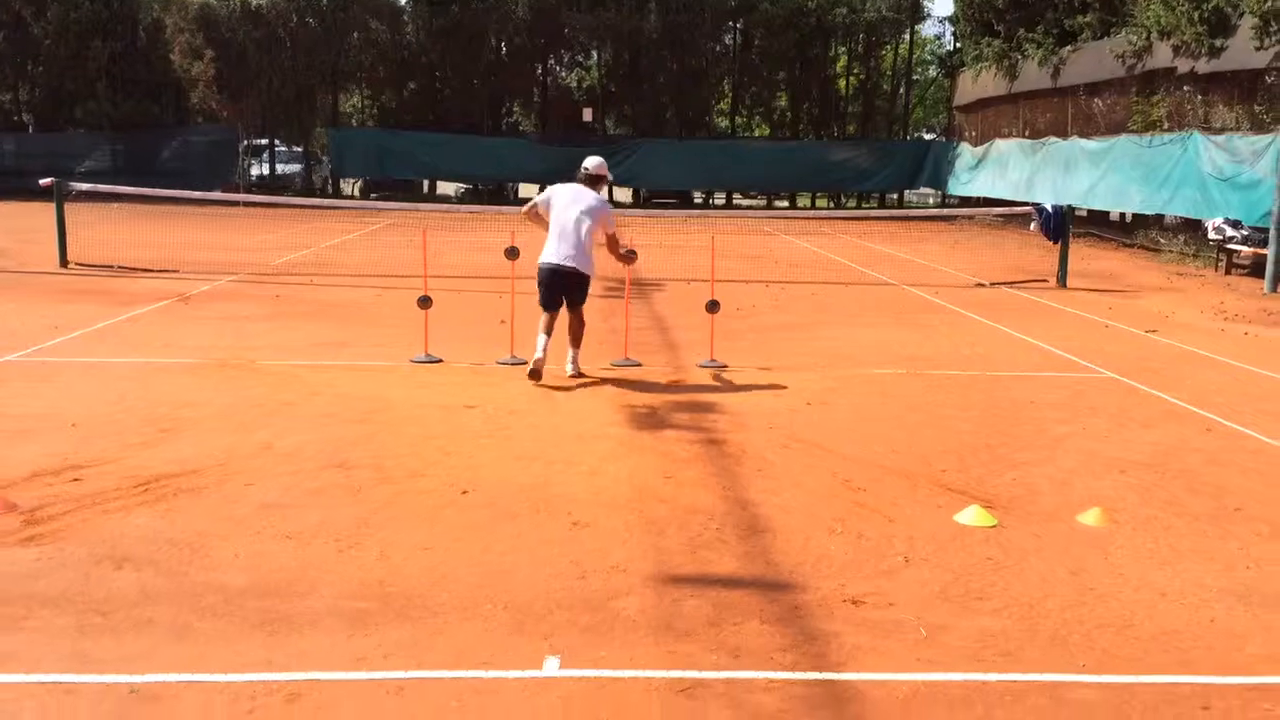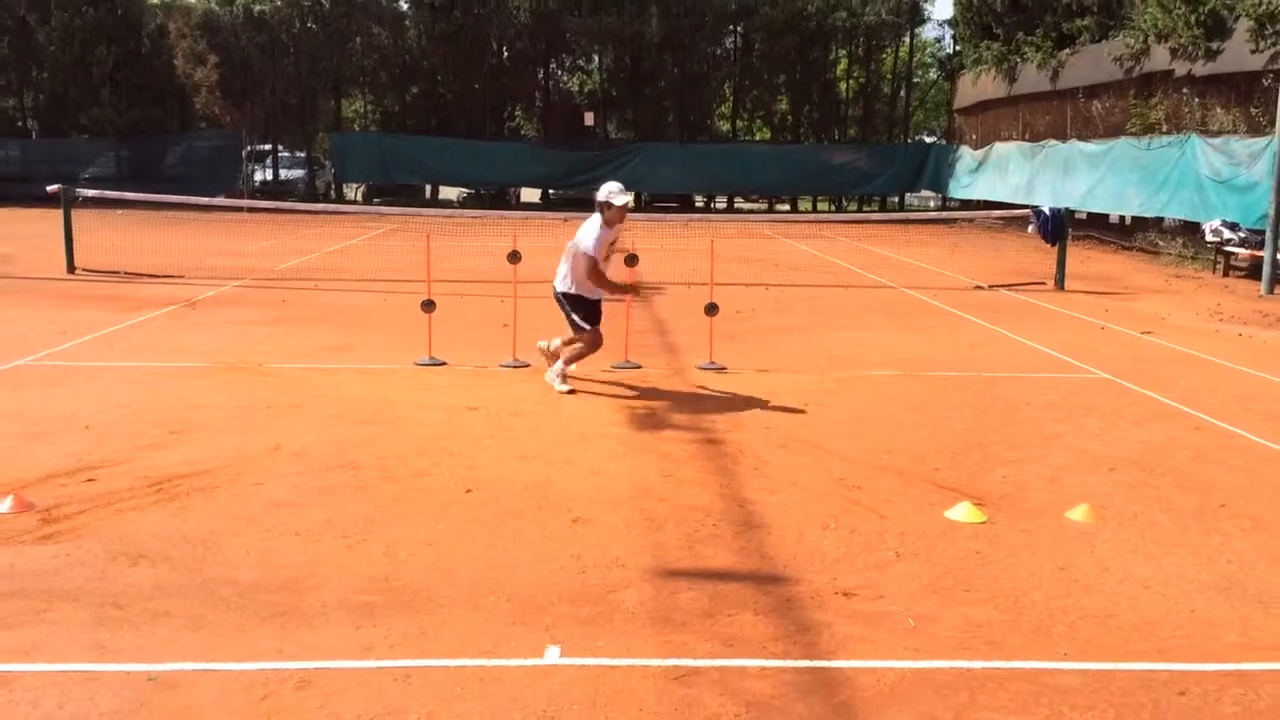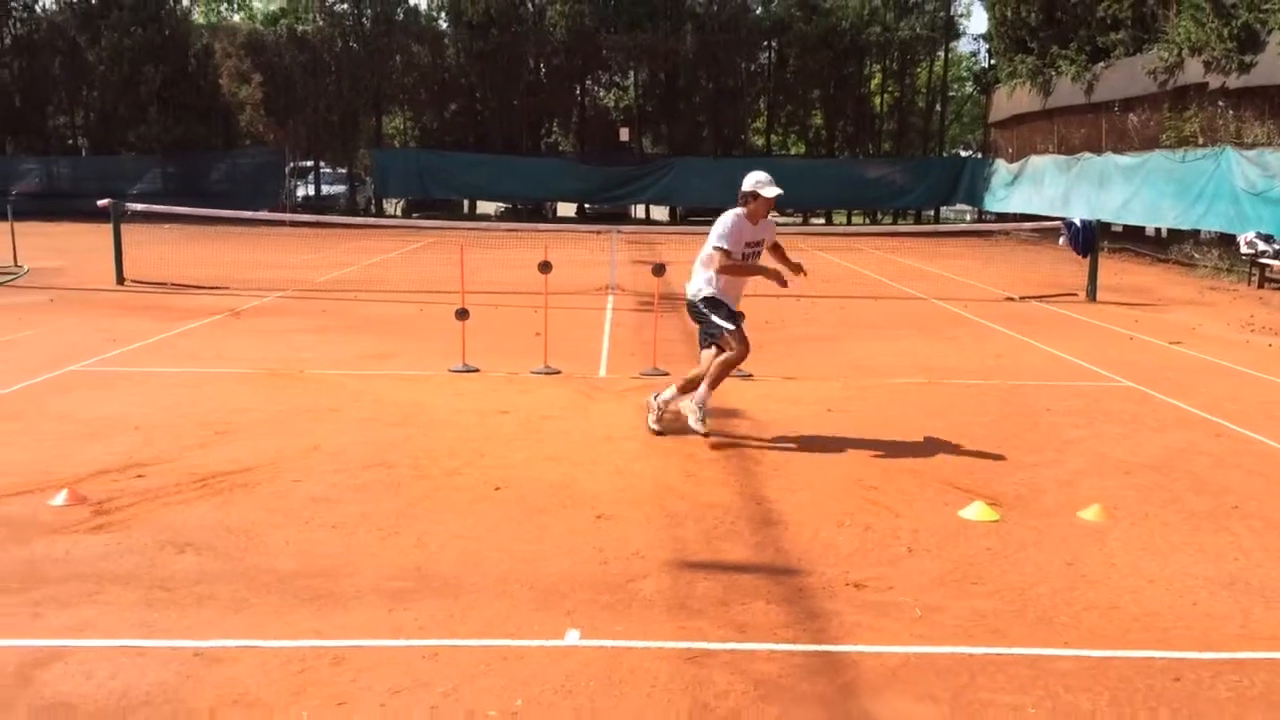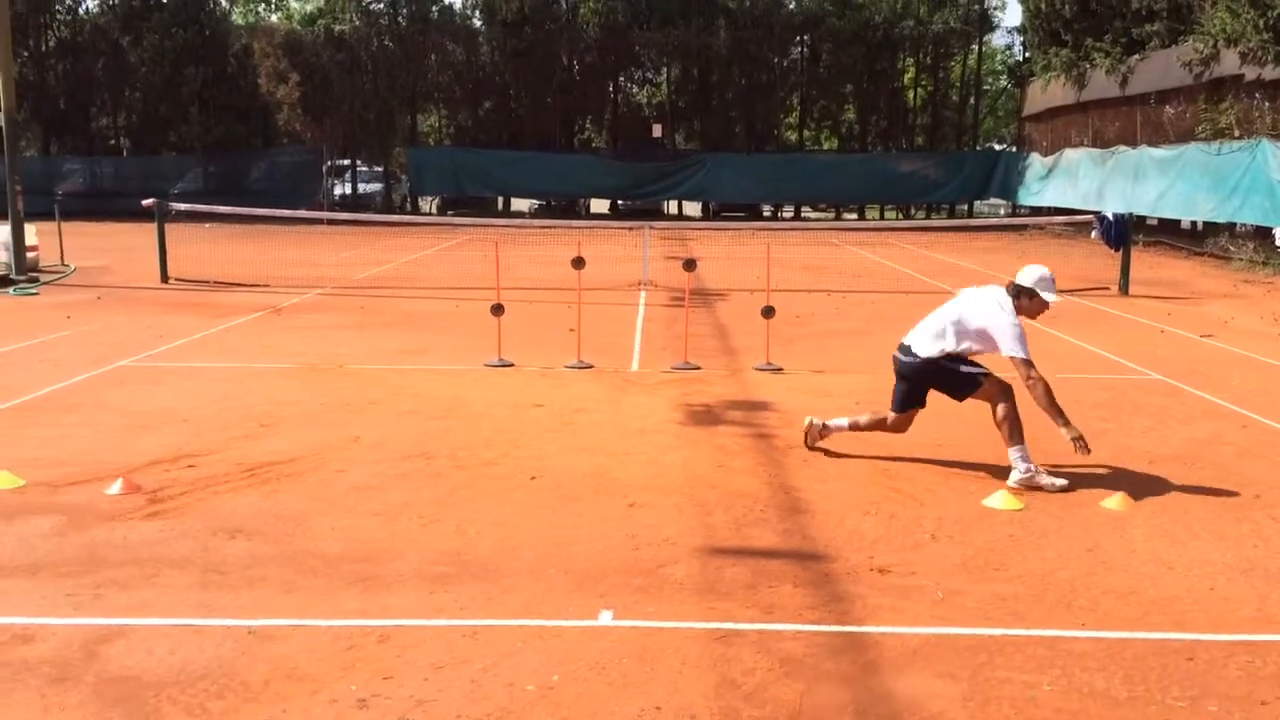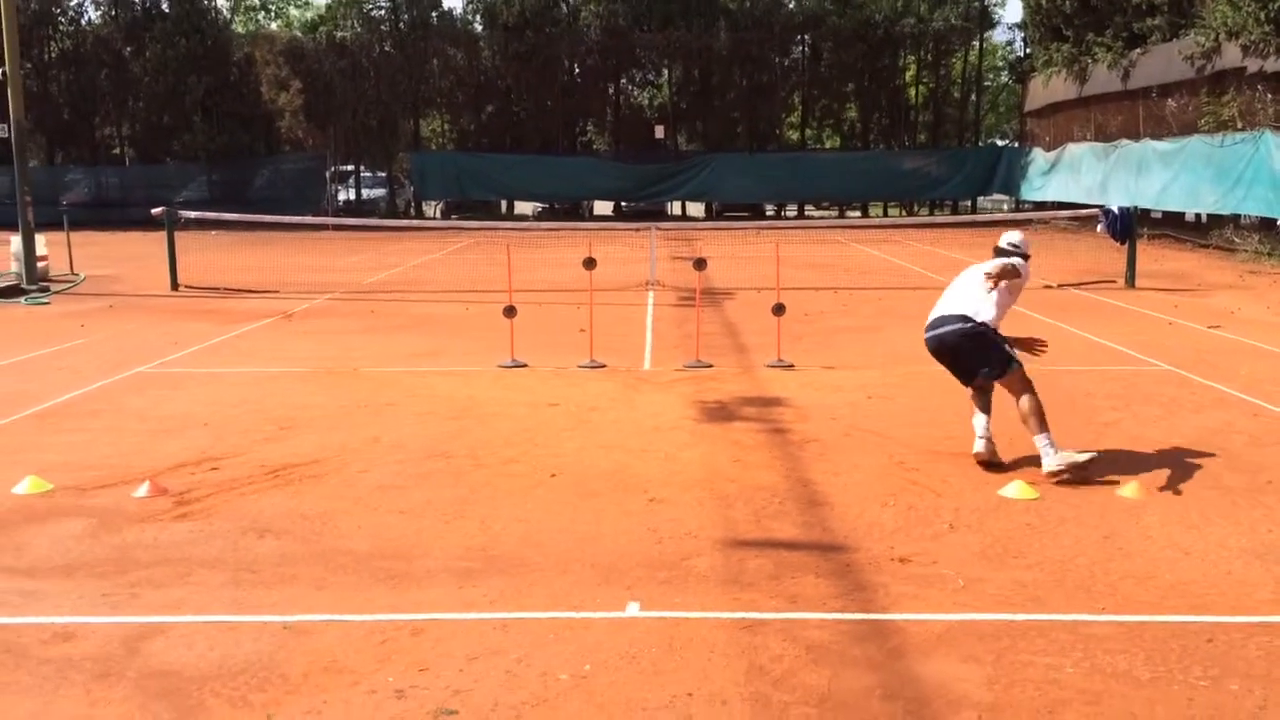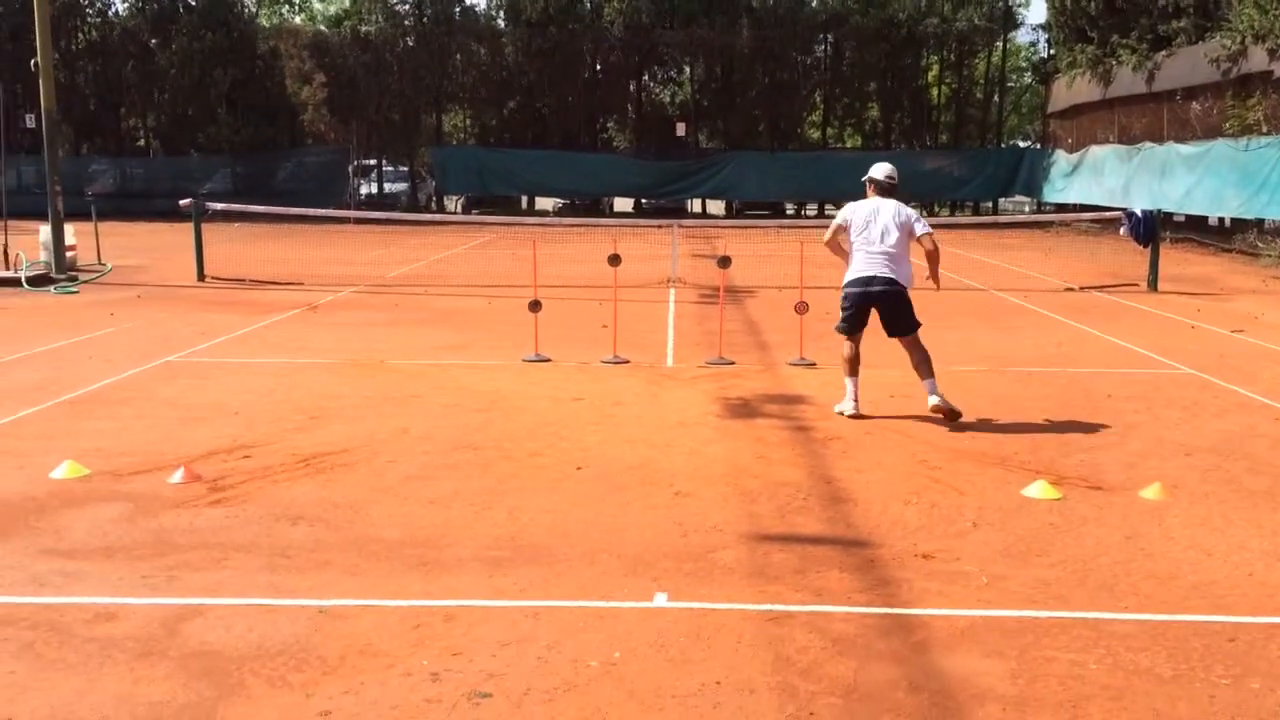
dt=0.5s
person 1, frame 1
left shoulder: (559, 190)
right shoulder: (602, 205)
left elbow: (527, 212)
right elbow: (612, 243)
right wrist: (620, 255)
left hip: (548, 264)
right hip: (577, 268)
left knee: (548, 313)
right knee: (575, 312)
left ankle: (540, 355)
right ankle: (573, 363)
person 1, frame 2
left shoulder: (612, 225)
right shoulder: (594, 233)
right elbow: (592, 274)
right wrist: (620, 288)
left hip: (589, 290)
right hip: (570, 290)
left knee: (585, 332)
right knee: (593, 341)
left ankle: (550, 347)
right ankle: (557, 371)
person 1, frame 3
left shoulder: (766, 224)
right shoulder: (729, 223)
left elbow: (775, 249)
right elbow: (721, 265)
left wrist: (790, 264)
right wrist: (766, 271)
left hip: (725, 301)
right hip: (706, 297)
left knee: (712, 366)
right knee: (740, 348)
left ankle: (660, 401)
right ankle: (697, 403)
person 1, frame 4
left shoulder: (990, 294)
right shoulder: (1006, 321)
left elbow: (958, 319)
right elbow: (1032, 379)
right wrist: (1065, 426)
left hip: (909, 351)
right hip: (927, 358)
left knee: (895, 422)
right knee: (1002, 392)
left ankle: (822, 427)
right ankle: (1022, 469)
person 1, frame 5
left shoulder: (972, 272)
right shoulder: (1017, 267)
right elbow: (1001, 268)
left wrist: (1010, 343)
right wrist: (995, 278)
left hip: (934, 331)
right hip: (965, 328)
left knee: (982, 385)
right knee: (1023, 388)
left ankle: (983, 443)
right ankle: (1052, 456)
person 1, frame 6
left shoulder: (853, 208)
right shoulder: (907, 212)
left elbow: (829, 239)
right elbow: (931, 247)
right wrist: (934, 274)
left hip: (857, 283)
right hip: (892, 284)
left knee: (851, 340)
right knee: (913, 343)
left ankle: (850, 401)
right ankle: (935, 398)
